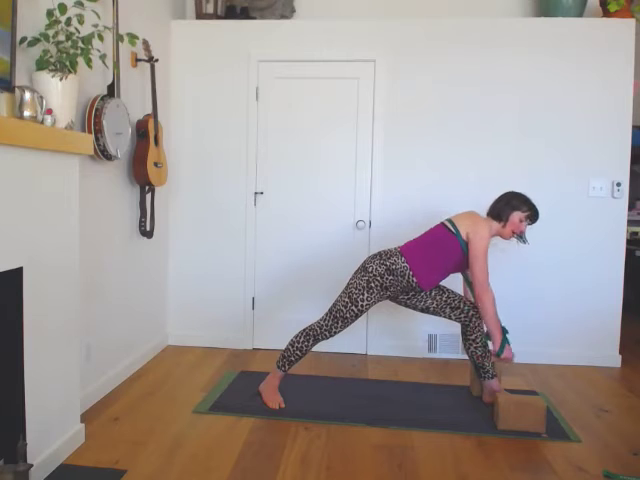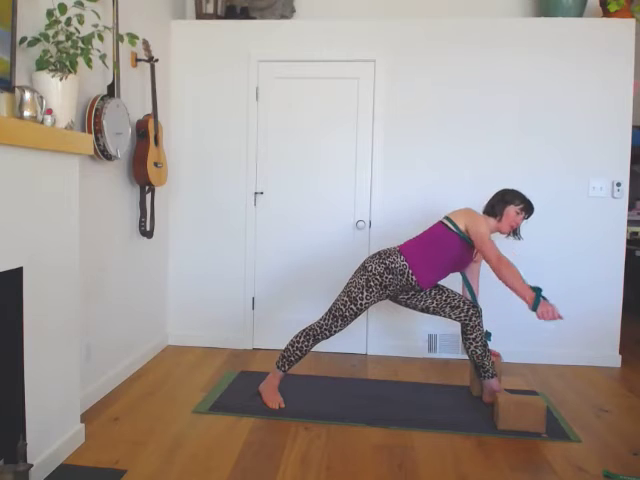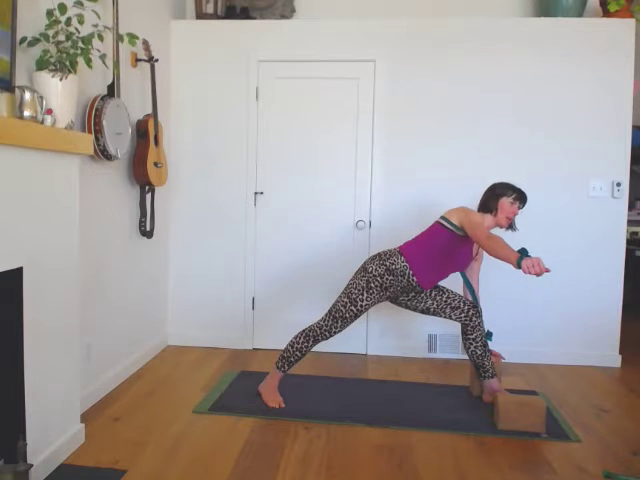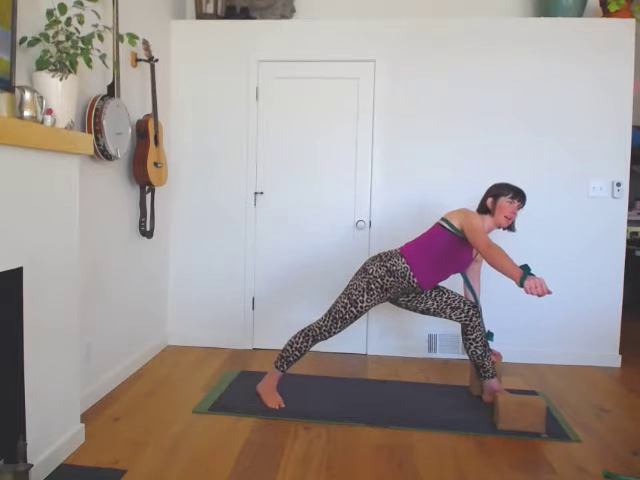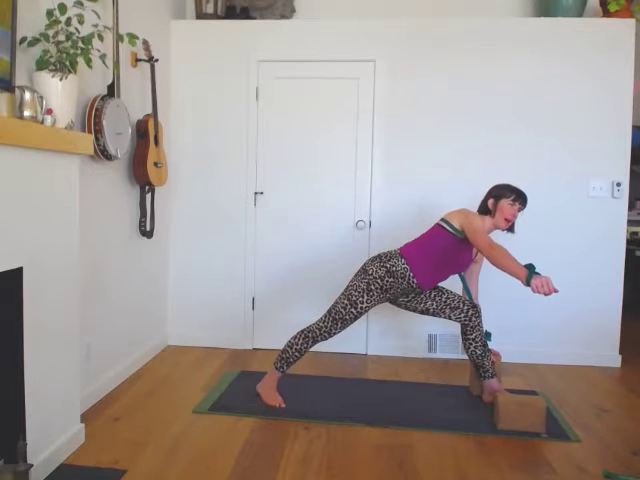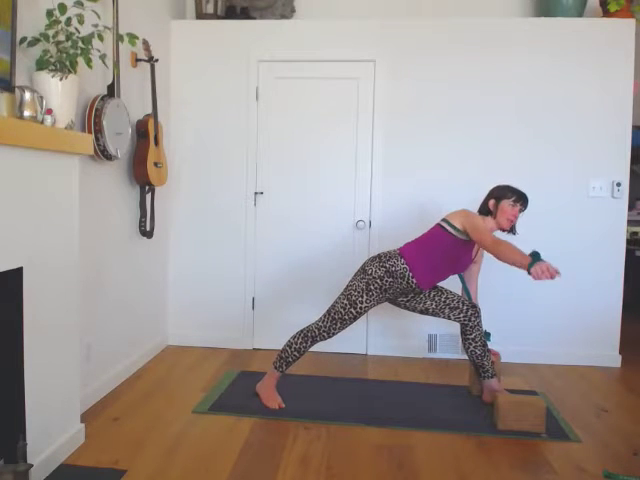
dt=0.5s
person 1, frame 1
left shoulder: (478, 243)
right shoulder: (477, 224)
left elbow: (472, 295)
right elbow: (483, 289)
left wrist: (481, 343)
right wrist: (499, 340)
left hip: (408, 287)
right hip: (385, 270)
left knee: (470, 312)
right knee: (329, 325)
left ankle: (490, 386)
right ankle: (271, 382)
person 1, frame 2
left shoulder: (477, 247)
right shoulder: (472, 218)
left elbow: (470, 295)
right elbow: (499, 263)
left wrist: (480, 344)
right wrist: (534, 299)
left hip: (409, 286)
right hip: (386, 269)
left knee: (470, 311)
right knee: (329, 325)
left ankle: (490, 386)
right ankle: (271, 381)
person 1, frame 3
left shoulder: (477, 250)
right shoulder: (466, 215)
left elbow: (471, 296)
right elbow: (489, 240)
left wrist: (481, 344)
right wrist: (520, 259)
left hip: (411, 288)
right hip: (387, 270)
left knee: (469, 312)
right knee: (329, 325)
left ankle: (490, 385)
right ankle: (271, 382)
person 1, frame 4
left shoulder: (477, 251)
right shoulder: (467, 217)
left elbow: (472, 299)
right elbow: (490, 249)
left wrist: (482, 343)
right wrist: (523, 277)
left hip: (411, 289)
right hip: (387, 272)
left knee: (469, 312)
right knee: (328, 325)
left ankle: (490, 385)
right ankle: (269, 381)
person 1, frame 5
left shoulder: (476, 252)
right shoulder: (466, 218)
left elbow: (471, 300)
right elbow: (492, 250)
left wrist: (481, 346)
right wrist: (529, 276)
left hip: (410, 290)
right hip: (386, 272)
left knee: (469, 312)
right knee: (327, 326)
left ankle: (490, 385)
right ankle: (269, 381)
person 1, frame 6
left shoulder: (476, 252)
right shoulder: (467, 218)
left elbow: (470, 299)
right elbow: (496, 246)
left wrist: (480, 344)
right wrist: (532, 263)
left hip: (409, 290)
right hip: (386, 272)
left knee: (469, 312)
right knee: (326, 327)
left ankle: (489, 385)
right ankle: (268, 381)
